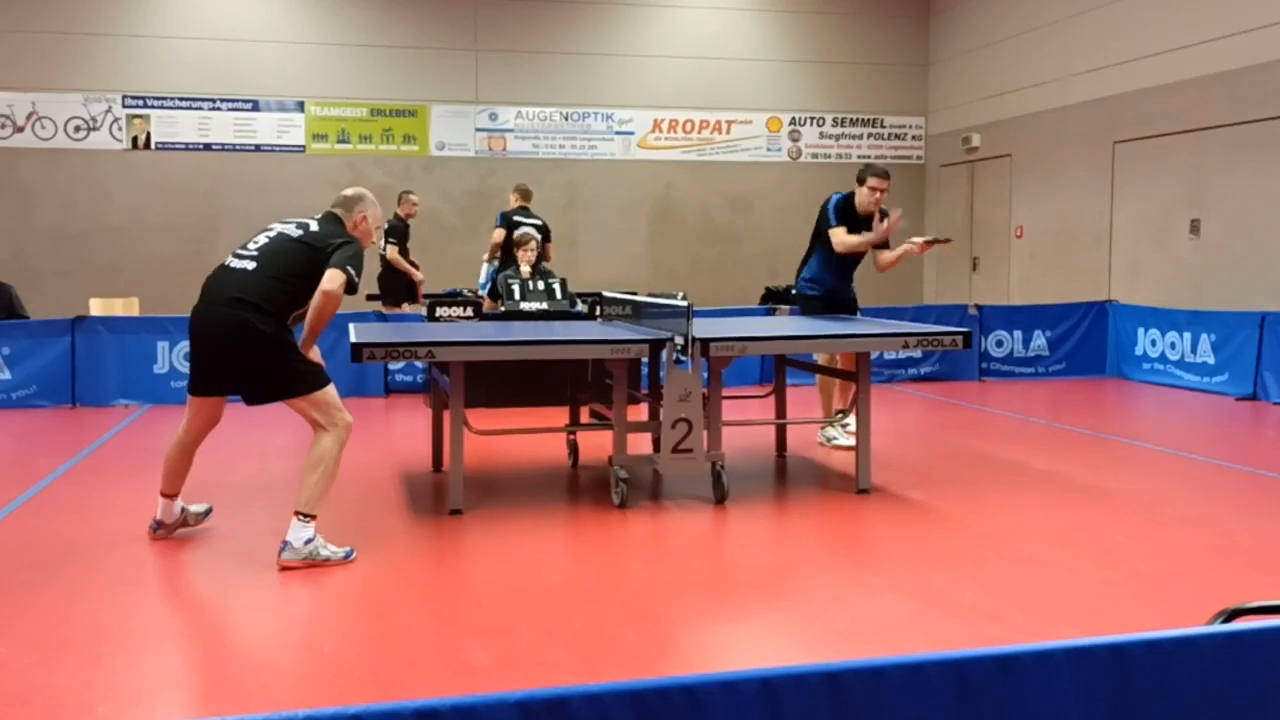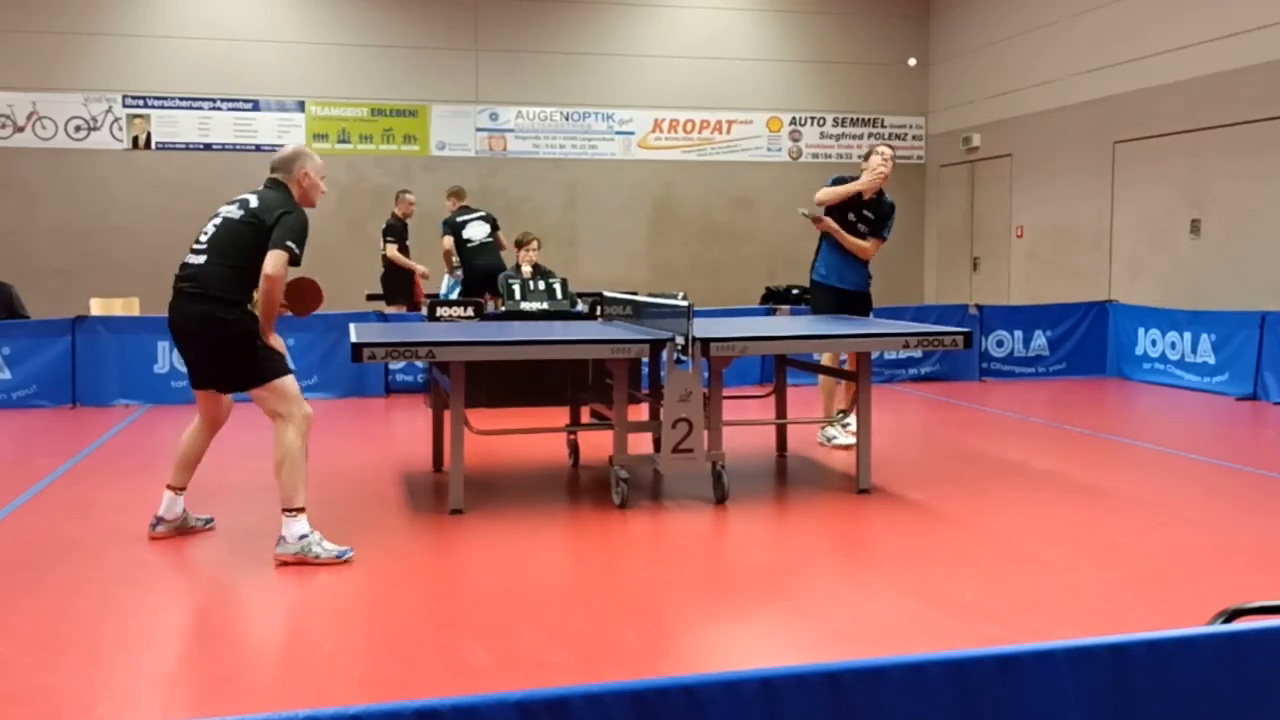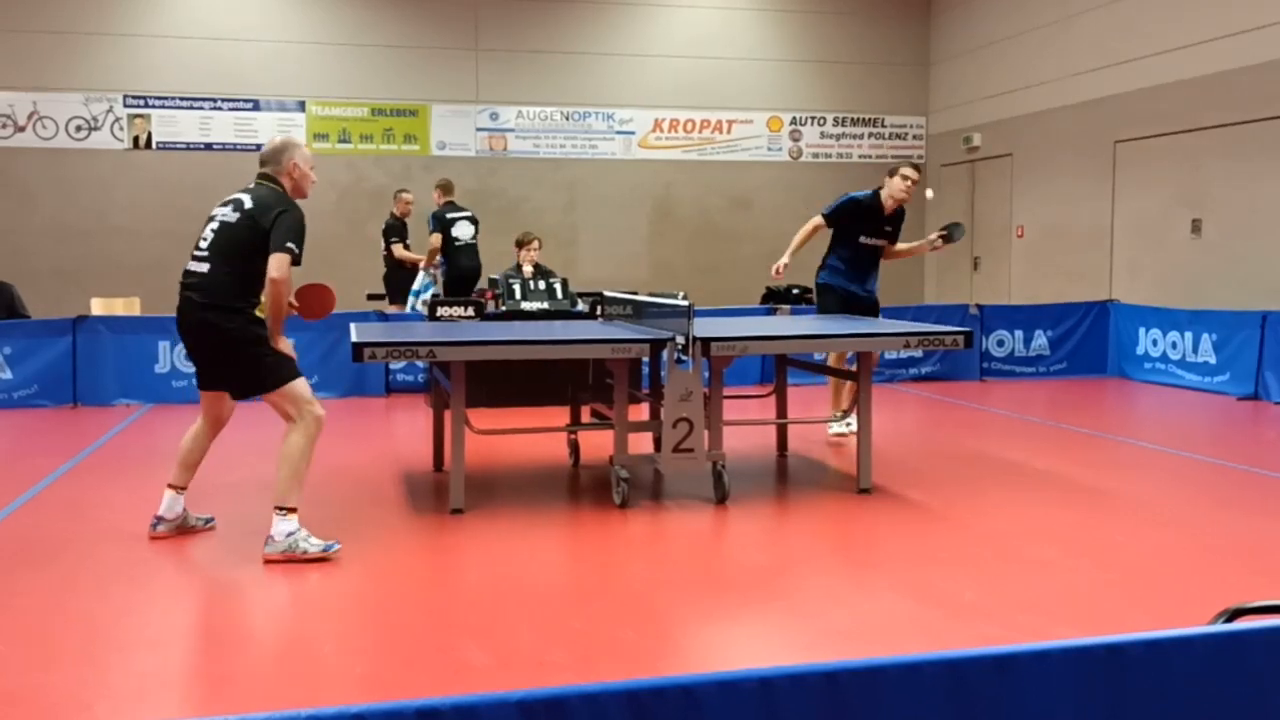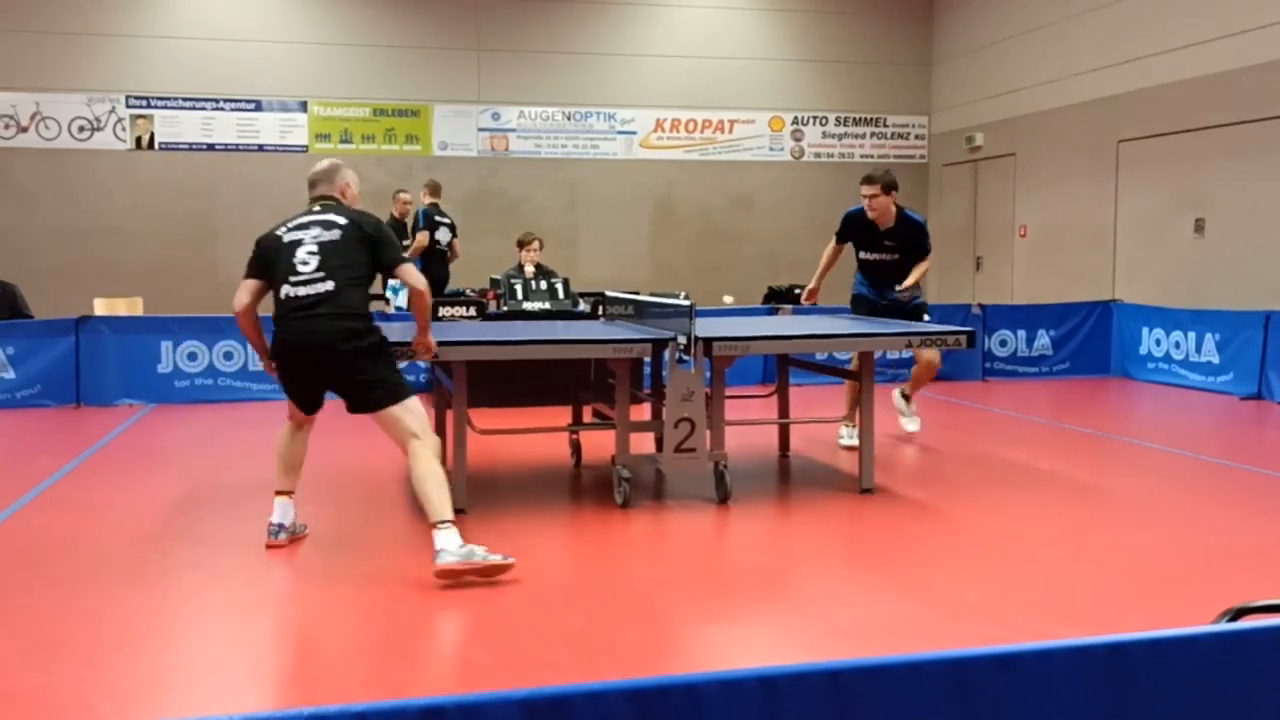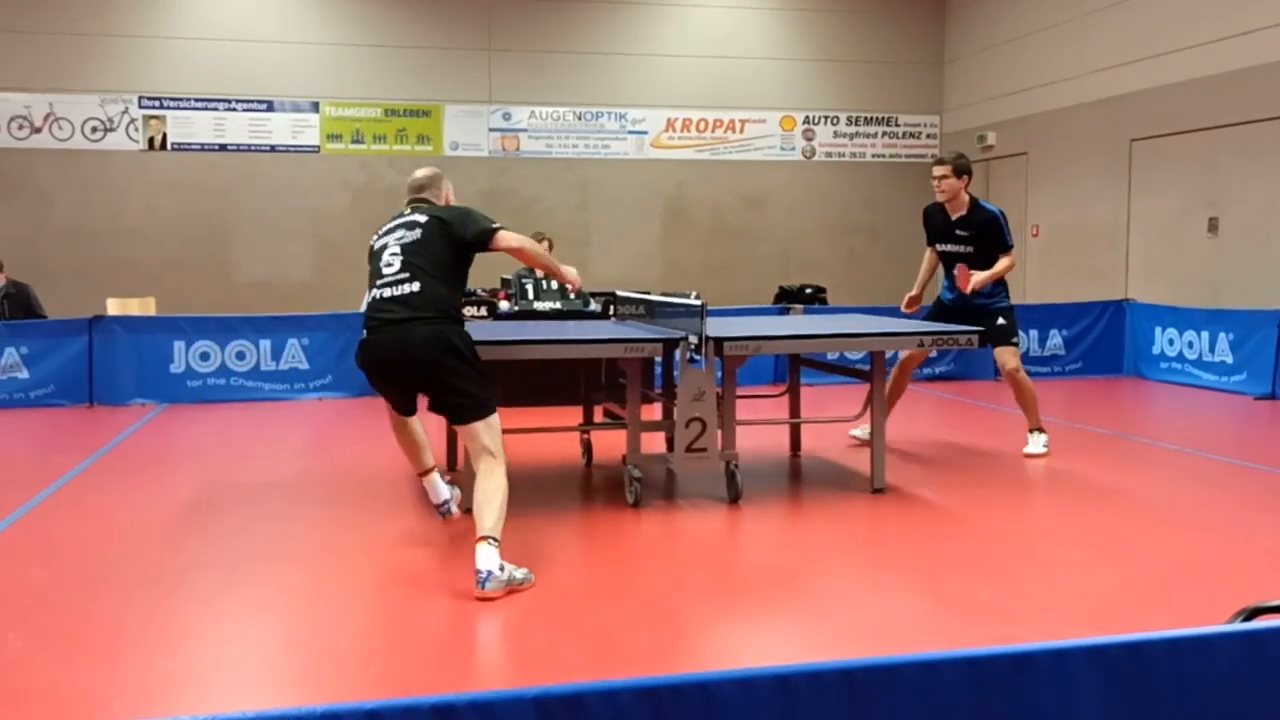
dt=0.4s
person 1, frame 1
left shoulder: (291, 228)
right shoulder: (347, 246)
right elbow: (330, 290)
right wrist: (307, 344)
left hip: (207, 317)
right hip: (249, 327)
left knee: (198, 422)
right knee: (334, 423)
left ankle: (166, 515)
right ankle: (300, 540)
person 1, frame 2
left shoulder: (245, 202)
right shoulder: (290, 214)
right elbow: (272, 273)
left wrist: (264, 304)
right wrist: (267, 331)
left hip: (186, 310)
right hip: (219, 317)
left knee: (212, 413)
right knee: (293, 415)
left ankle: (170, 512)
right ankle: (295, 535)
person 1, frame 3
left shoulder: (233, 203)
right shoulder: (285, 210)
right elbow: (277, 277)
left wrist: (264, 303)
right wrist: (275, 335)
left hip: (194, 318)
right hip: (228, 324)
left knee: (214, 416)
right knee: (307, 415)
left ankle: (169, 512)
right ankle: (284, 532)
person 1, frame 4
left shoulder: (274, 237)
right shoulder: (365, 225)
left elbow: (242, 307)
right elbow: (416, 284)
left wrist: (263, 350)
right wrist: (424, 334)
left hip: (295, 344)
right hip: (352, 342)
left knee: (298, 420)
right knee: (420, 440)
left ankle: (281, 521)
right ankle: (449, 545)
person 1, frame 5
left shoulder: (381, 237)
right shoulder: (450, 218)
right elbow: (513, 243)
right wrist: (559, 272)
left hip: (379, 347)
right hip: (438, 343)
left knee: (400, 411)
right knee: (489, 457)
left ankle: (438, 492)
right ankle: (489, 565)
person 2, frame 1
left shoulder: (885, 218)
right shoulder: (837, 203)
left elbow: (882, 264)
right elbow: (840, 244)
left wrist: (907, 250)
right wrist: (874, 237)
left hip: (842, 292)
right hip: (812, 289)
left knee: (850, 355)
right knee: (827, 353)
left ankle: (842, 414)
right ankle: (828, 427)
person 2, frame 2
left shoulder: (886, 206)
right shoulder: (843, 184)
left elbow: (867, 251)
right elbow: (820, 198)
left wrist: (834, 229)
right wrist: (863, 182)
left hip: (859, 288)
right hip: (827, 283)
right knee: (831, 351)
left ankle: (845, 414)
right ankle: (828, 427)
person 2, frame 3
left shoulder: (899, 214)
right shoulder: (856, 203)
right elbow: (815, 224)
left wrist: (922, 244)
right wrist: (787, 256)
left hip: (866, 290)
right hip: (834, 284)
right knee: (840, 348)
left ankle: (846, 411)
right ankle: (836, 417)
person 2, frame 4
left shoulder: (914, 225)
right shoulder: (852, 218)
left elbow: (924, 259)
right elbow: (836, 246)
left wrist: (908, 282)
right wrist: (816, 281)
left hip: (906, 298)
right hip: (867, 296)
left knee: (930, 361)
left ankle: (905, 396)
right ankle: (849, 424)
person 2, frame 5
left shoulder: (990, 216)
right shoulder: (931, 214)
left elbow: (1008, 259)
left wrist: (985, 276)
right wrist: (917, 290)
left hip: (991, 303)
right hip: (950, 302)
left knee: (1010, 367)
right knee: (908, 358)
left ankle: (1036, 431)
